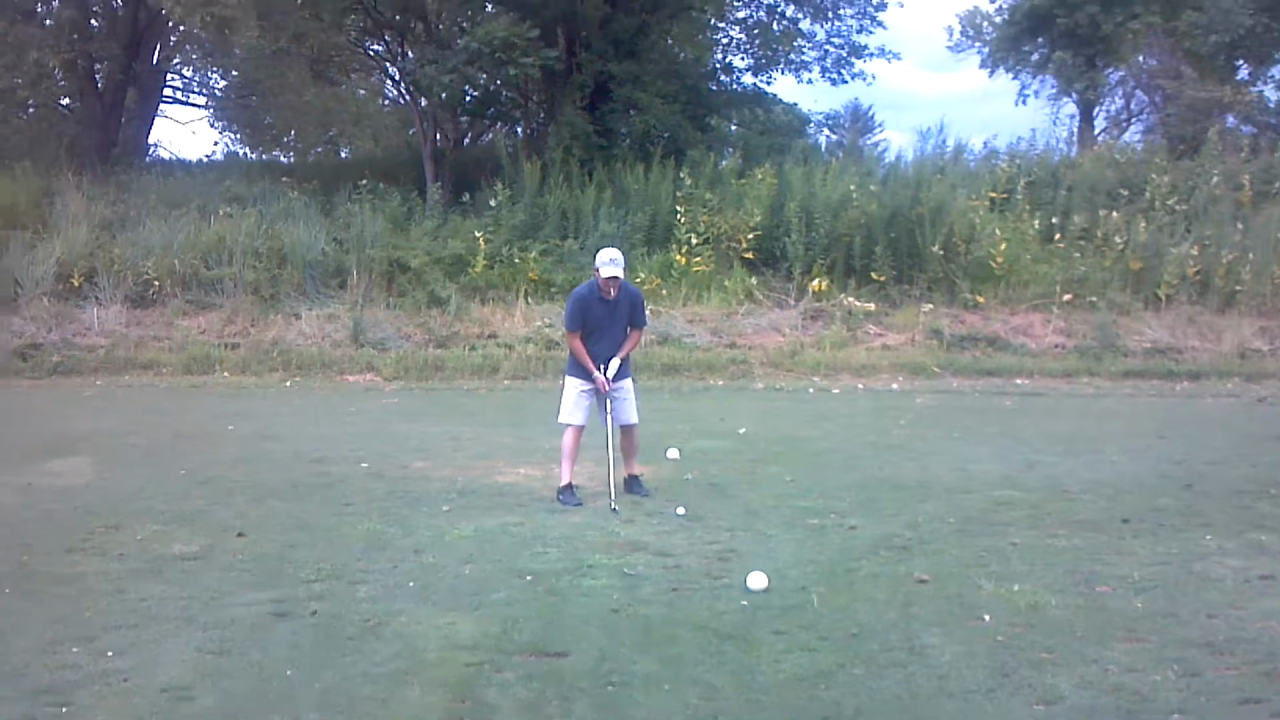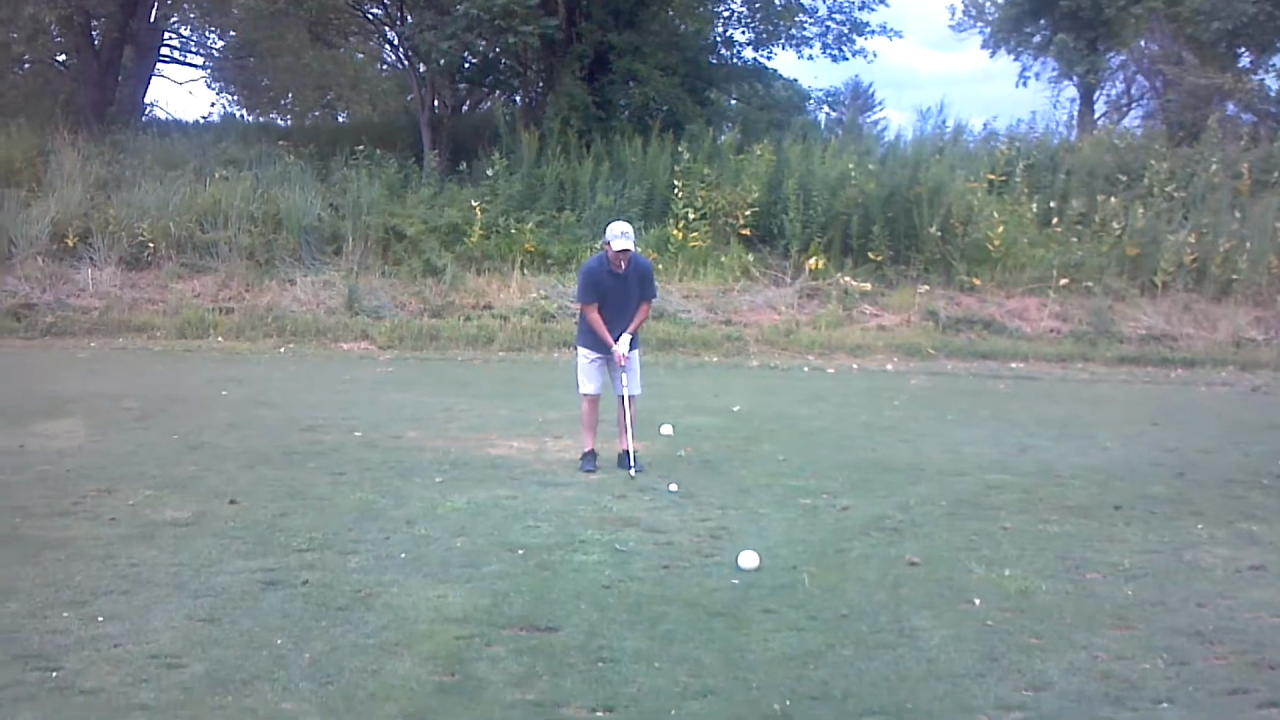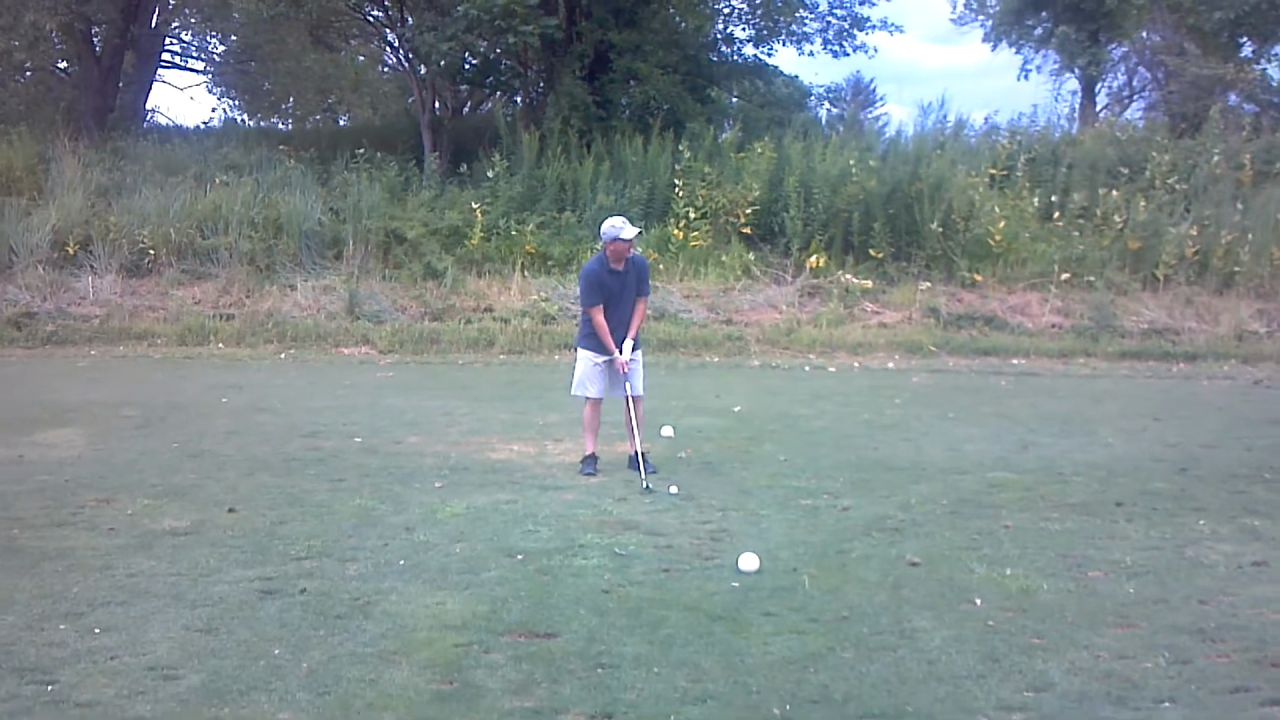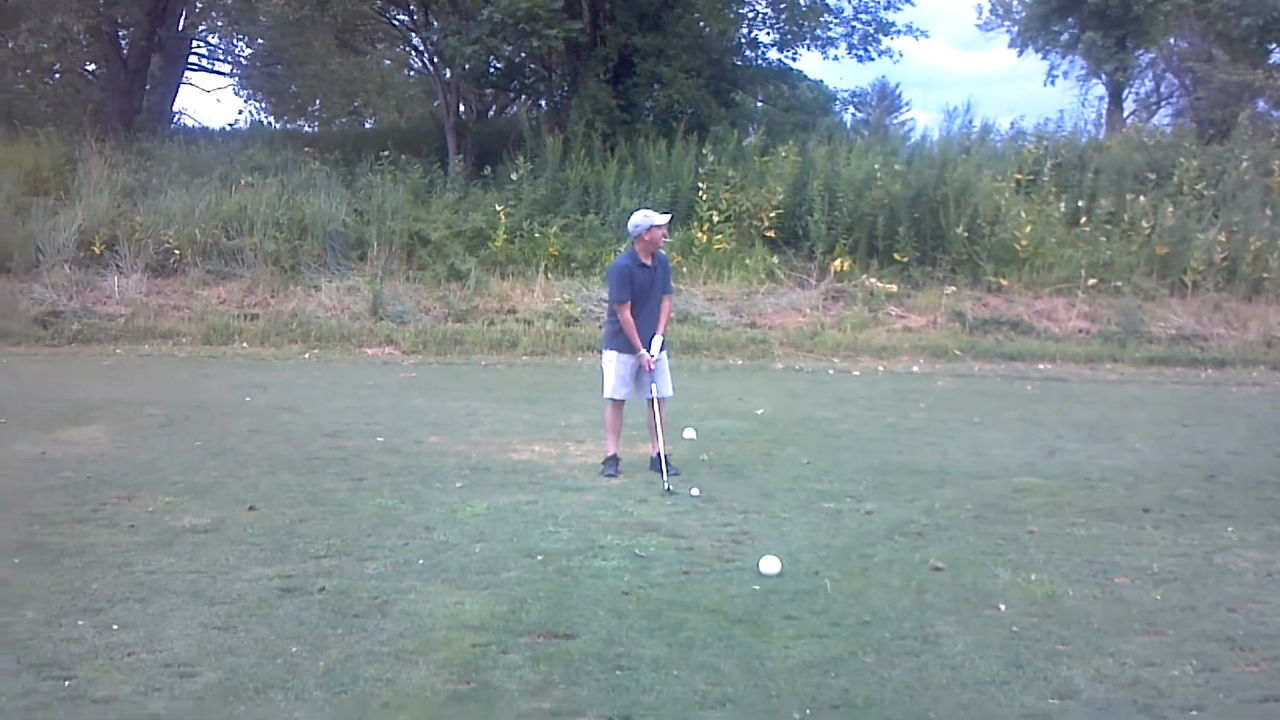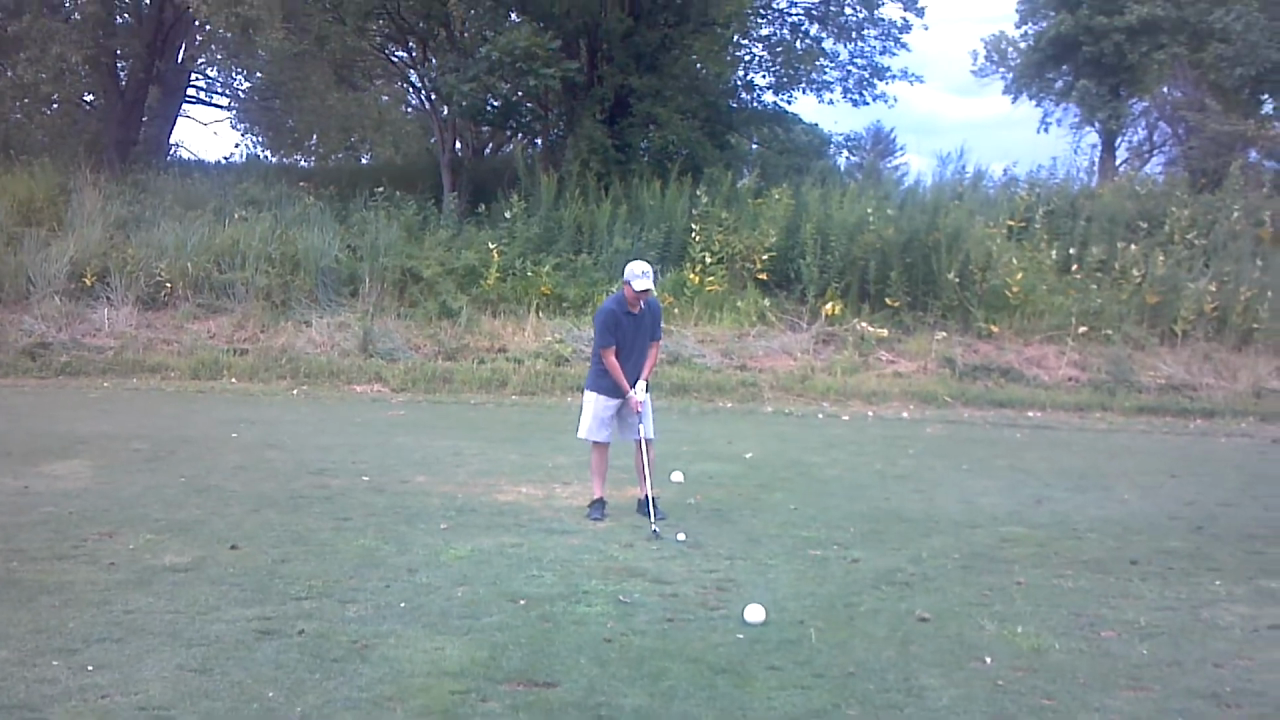
dt=0.4s
person 1, frame 1
left shoulder: (633, 295)
right shoulder: (580, 296)
left elbow: (636, 332)
right elbow: (573, 339)
left wrist: (618, 360)
right wrist: (594, 373)
left hip: (618, 371)
right hip: (582, 373)
left knee: (628, 425)
right knee: (574, 426)
left ankle: (632, 477)
right ankle: (565, 486)
person 1, frame 2
left shoulder: (643, 267)
right shoulder: (591, 269)
left elbow: (645, 305)
right elbow: (590, 313)
left wrist: (627, 336)
right wrist: (612, 346)
left hip: (627, 340)
right hip: (593, 342)
left knee: (628, 396)
right knee: (591, 396)
left ankle: (625, 452)
right ankle: (589, 452)
person 1, frame 3
left shoulder: (640, 264)
right shoulder: (592, 271)
left elbow: (641, 303)
right elbow: (597, 315)
left wrist: (629, 340)
right wrist: (614, 353)
left hip: (628, 343)
right hip: (595, 345)
left knee: (635, 397)
right knee: (593, 399)
left ankle: (636, 453)
right ankle: (589, 455)
person 1, frame 4
left shoulder: (663, 263)
right shoulder: (621, 267)
left elbow: (665, 301)
right elbow: (623, 312)
left wrist: (658, 337)
right wrist: (640, 351)
left hip: (653, 344)
right hip: (622, 346)
left knee: (657, 399)
right knee: (617, 400)
left ankle: (658, 455)
right ankle: (611, 456)
person 1, frame 5
left shoulder: (653, 309)
right shoulder: (608, 311)
left elbow: (653, 347)
right elbow: (608, 357)
left wrist: (642, 382)
right wrist: (628, 393)
left hip: (637, 385)
right hip: (605, 387)
left knee: (645, 440)
right knee: (600, 442)
left ankle: (644, 498)
right ankle: (598, 499)
